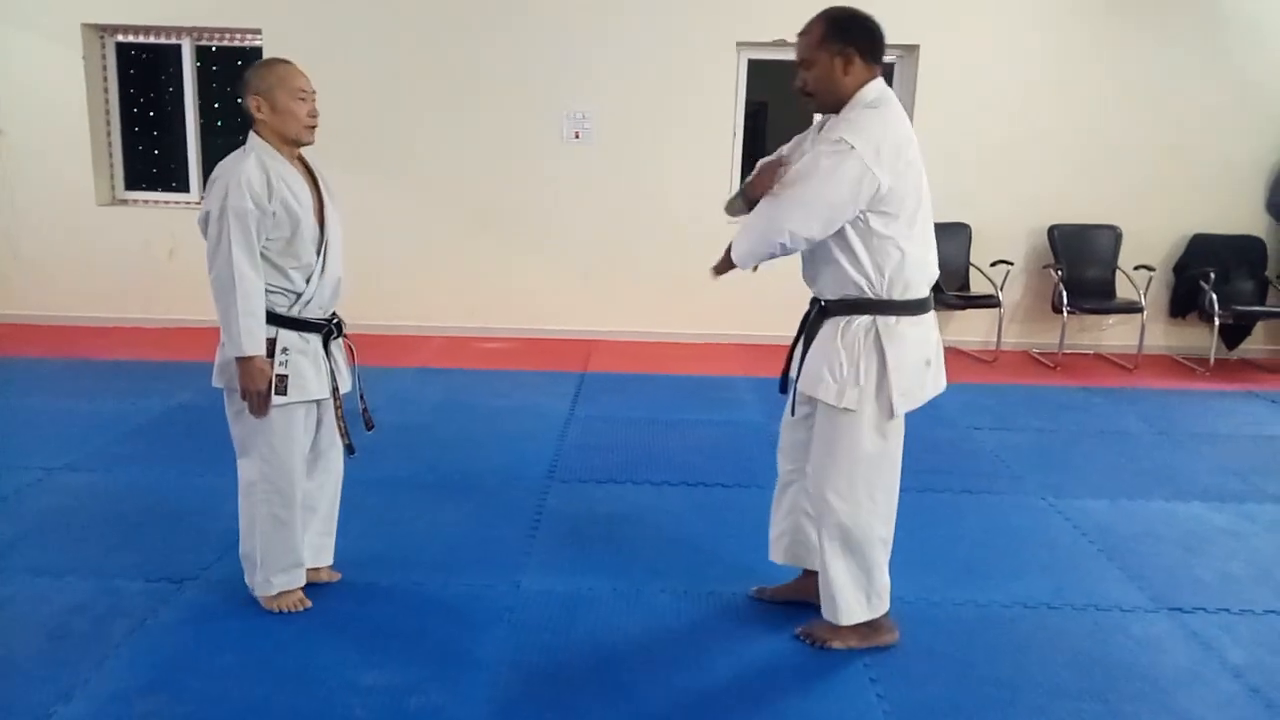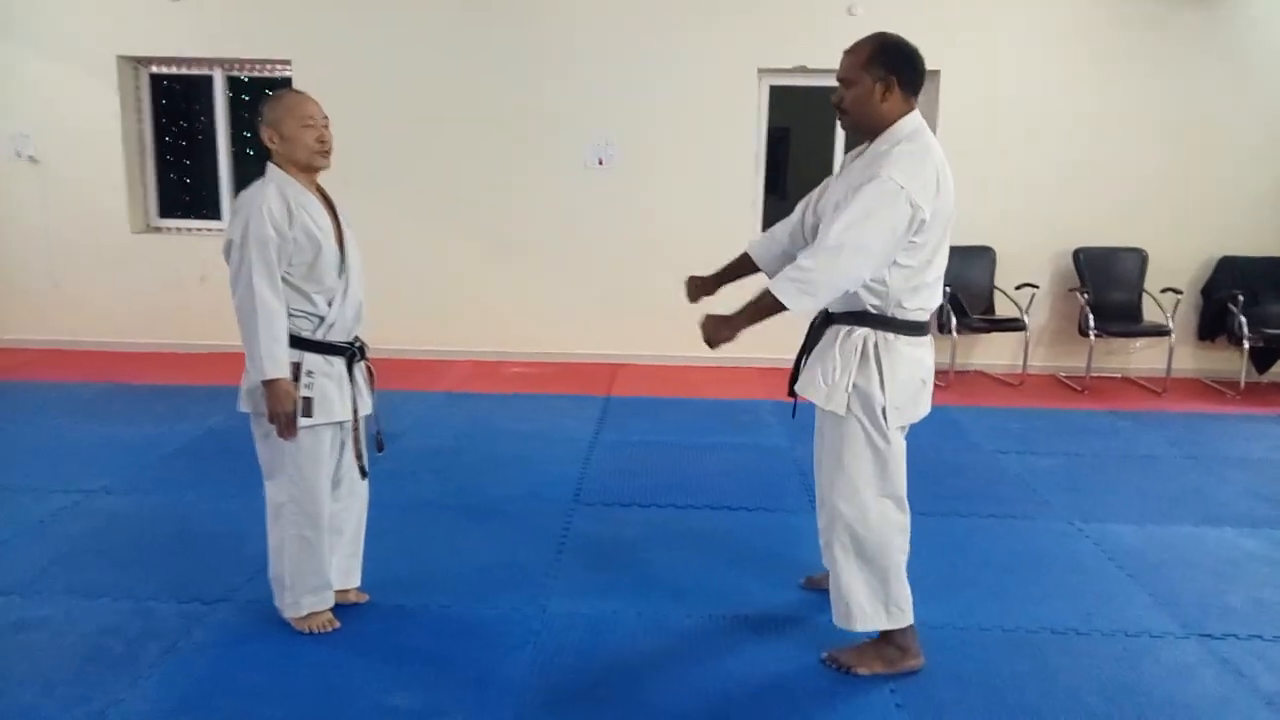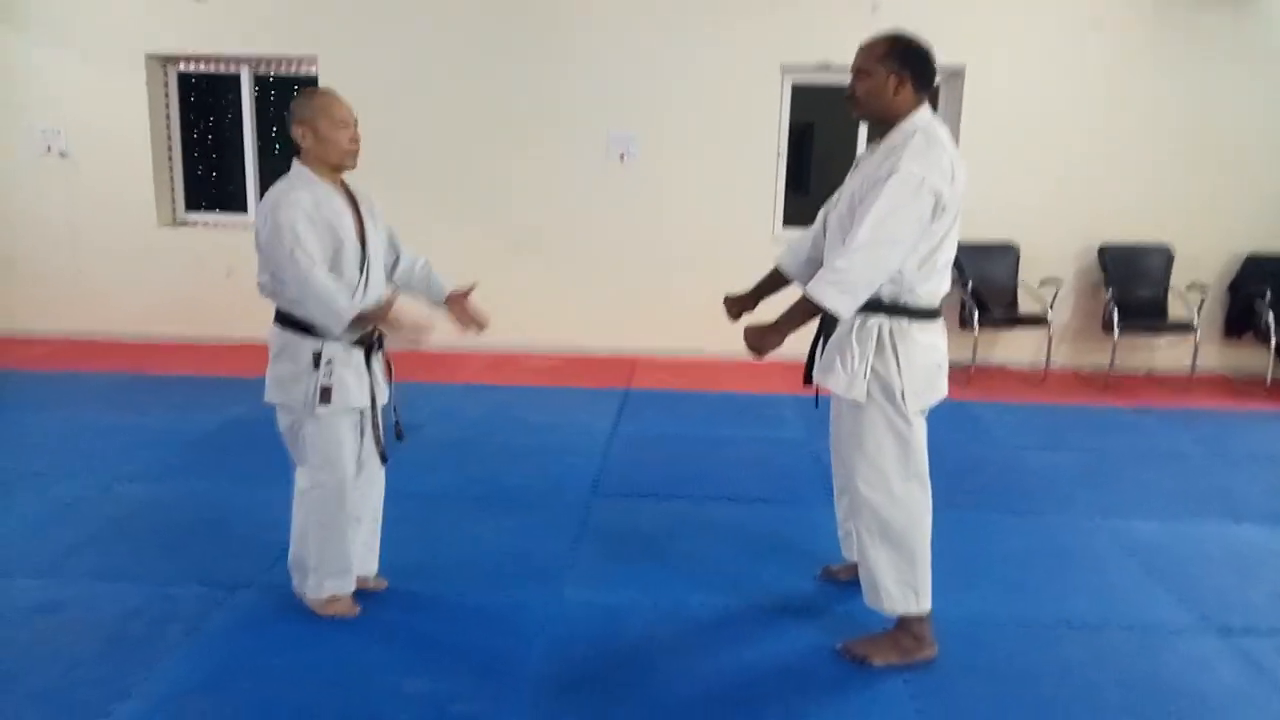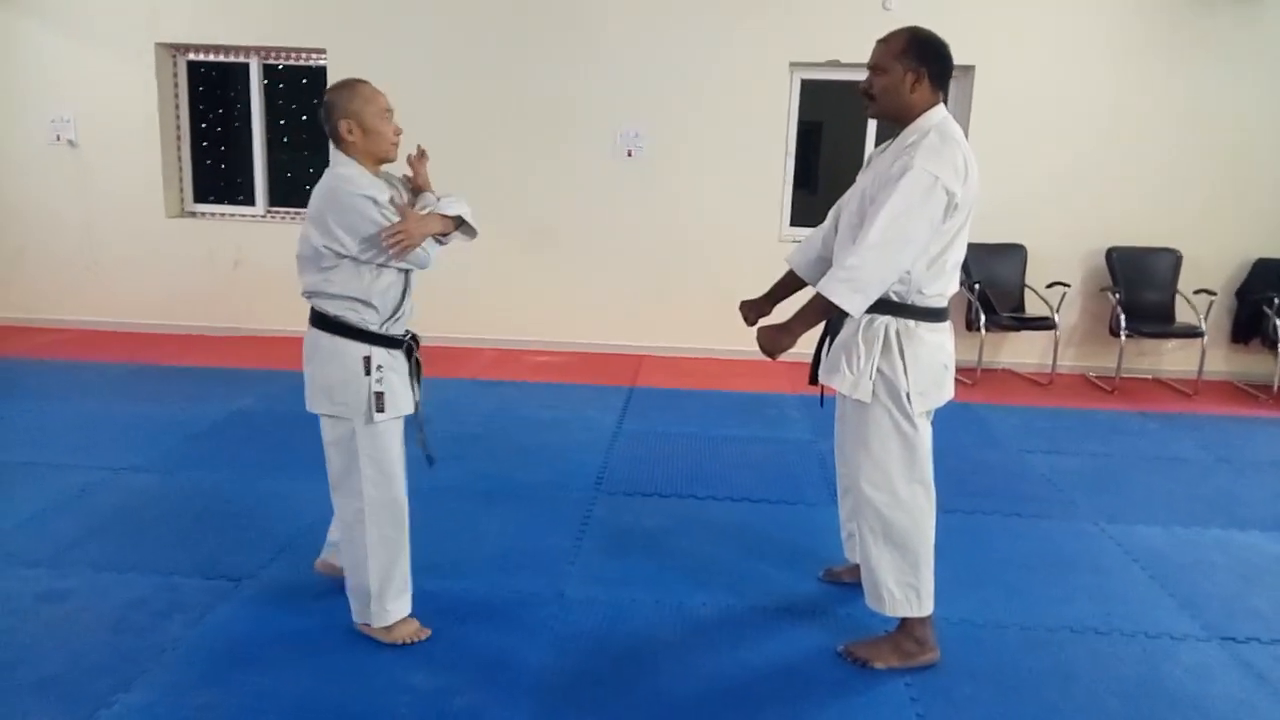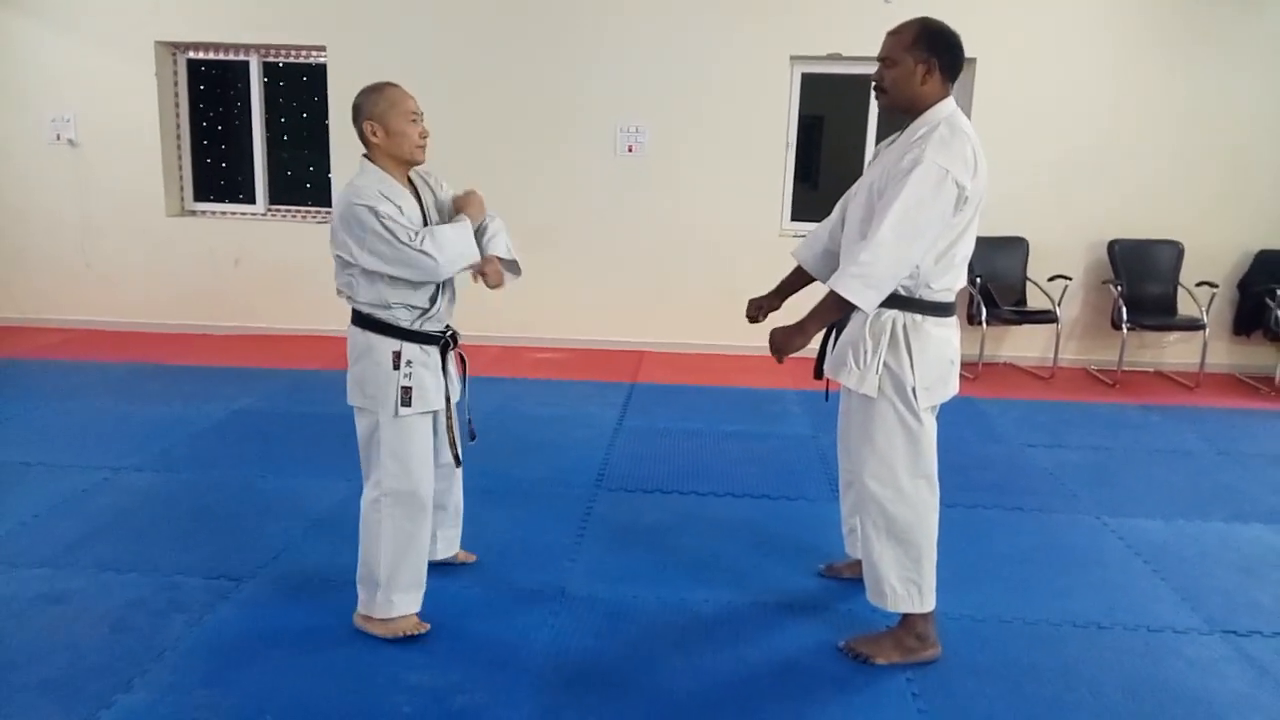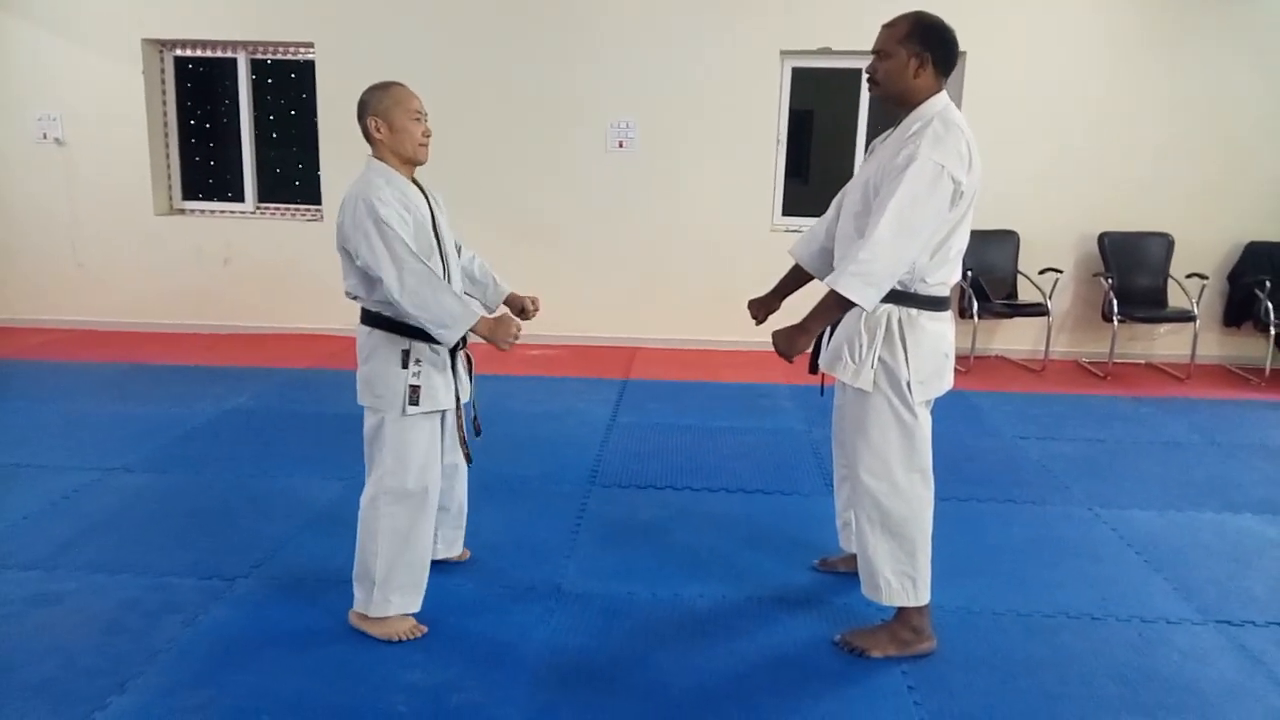
dt=0.7s
person 1, frame 1
left shoulder: (860, 139)
right shoulder: (846, 124)
left elbow: (781, 224)
right elbow: (754, 198)
left wrist: (733, 253)
right wrist: (757, 188)
left hip: (873, 339)
right hip: (848, 328)
left knee: (849, 480)
right knee: (806, 458)
left ankle: (870, 617)
right ankle: (817, 576)
person 1, frame 2
left shoulder: (906, 168)
right shoulder: (875, 156)
left elbow: (830, 262)
right elbow: (799, 229)
left wrist: (735, 322)
right wrist: (717, 279)
left hip: (874, 352)
right hip: (856, 342)
left knee: (862, 489)
right knee: (847, 480)
left ankle: (896, 638)
right ankle: (853, 573)
person 1, frame 3
left shoulder: (921, 156)
right shoulder: (888, 151)
left elbow: (863, 260)
right elbow: (823, 237)
left wrist: (779, 329)
right wrist: (753, 295)
left hip: (890, 341)
right hip: (866, 334)
left knee: (888, 477)
right knee: (860, 465)
left ankle: (913, 629)
right ankle: (867, 560)
person 1, frame 4
left shoulder: (934, 155)
right shoulder: (902, 149)
left elbow: (873, 259)
right elbow: (834, 234)
left wrist: (791, 329)
right wrist: (768, 299)
left hip: (896, 341)
right hip: (873, 334)
left knee: (891, 478)
right knee: (862, 465)
left ankle: (915, 631)
right ankle: (868, 562)
person 1, frame 5
left shoulder: (944, 148)
right shoulder: (907, 143)
left elbow: (884, 255)
right elbow: (840, 229)
left wrist: (804, 329)
right wrist: (776, 296)
left hip: (903, 337)
right hip: (878, 329)
left knee: (896, 475)
right knee: (866, 461)
left ankle: (917, 627)
right ankle: (871, 557)
person 1, frame 6
left shoulder: (937, 142)
right shoulder: (903, 137)
left elbow: (882, 252)
right elbow: (836, 226)
left wrist: (806, 329)
right wrist: (776, 295)
left hip: (897, 332)
right hip: (871, 324)
left knee: (890, 468)
right knee: (859, 454)
left ankle: (912, 620)
right ankle: (865, 550)
person 2, frame 1
left shoulder: (304, 173)
right shoulder: (241, 176)
right elbow: (235, 273)
right wrist: (250, 358)
left hip: (317, 345)
right hip: (274, 349)
left knee: (321, 462)
right knee: (275, 471)
left ankle: (305, 558)
right ankle: (273, 579)
person 2, frame 2
left shoulder: (320, 200)
right shoulder: (264, 204)
right elbow: (258, 298)
right wrist: (275, 379)
left hip: (340, 367)
right hip: (299, 372)
left knee: (346, 483)
right knee: (302, 492)
left ankle: (336, 580)
right ankle: (302, 599)
person 2, frame 3
left shoulder: (354, 199)
right shoulder: (288, 201)
left elbow: (391, 258)
right elbow: (304, 280)
left wrist: (444, 295)
right wrist: (366, 314)
left hip: (359, 356)
right hip: (314, 358)
left knee: (363, 469)
right knee: (327, 475)
left ankle: (352, 566)
right ankle: (320, 584)
person 2, frame 4
left shoulder: (380, 183)
right shoulder: (345, 193)
left elbow: (454, 213)
right elbow: (417, 254)
left wrist: (430, 217)
right wrist: (424, 197)
left hip: (377, 351)
right hip: (353, 357)
left knee: (371, 476)
right knee: (374, 487)
left ankle: (340, 555)
right ankle: (380, 611)
person 2, frame 5
left shoulder: (424, 185)
right shoulder: (362, 202)
left elbow: (479, 219)
right elbow: (427, 257)
left wrist: (493, 257)
right wrist: (466, 221)
left hip: (431, 349)
right hip: (390, 357)
left knee: (442, 459)
right knee: (399, 480)
left ankle: (437, 544)
right ankle: (380, 606)
person 2, frame 6
left shoulder: (418, 193)
right shoulder: (371, 199)
left elbow: (457, 260)
right elbow: (410, 281)
left wrist: (506, 298)
right wrist: (481, 323)
left hip: (436, 349)
right hip: (400, 354)
left knee: (446, 460)
right knee: (402, 480)
left ankle: (437, 544)
right ankle: (376, 605)
